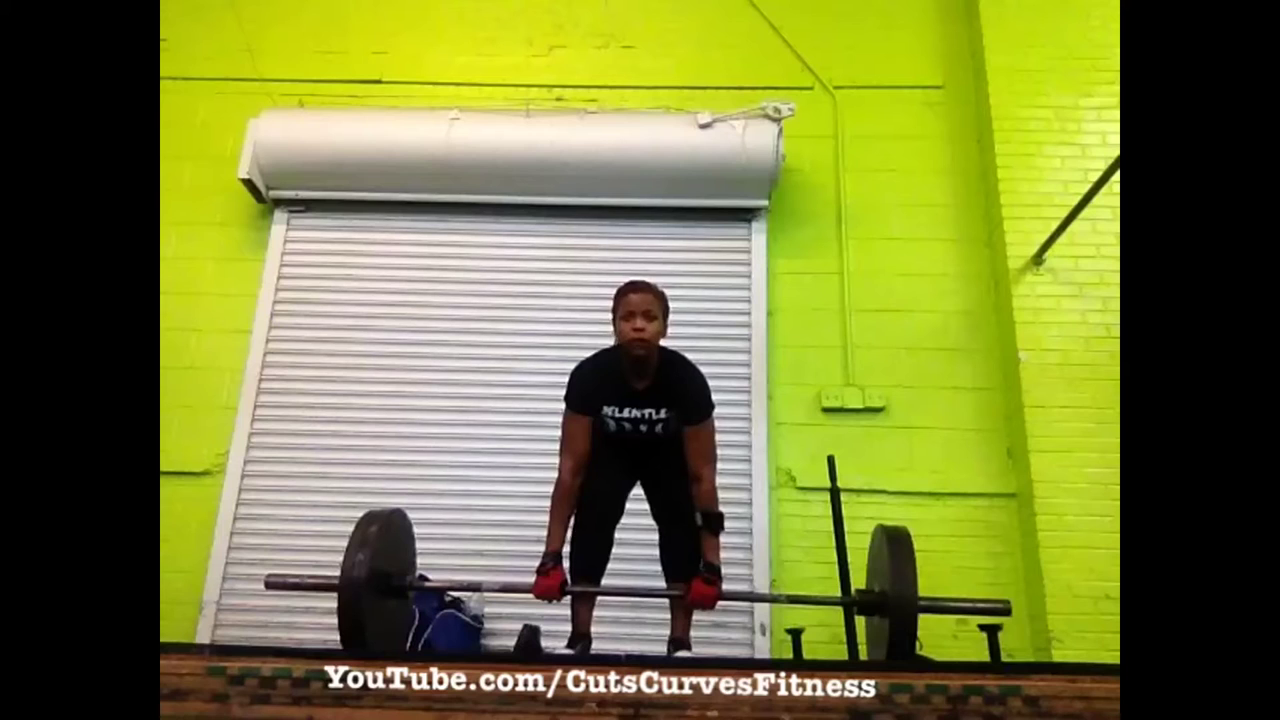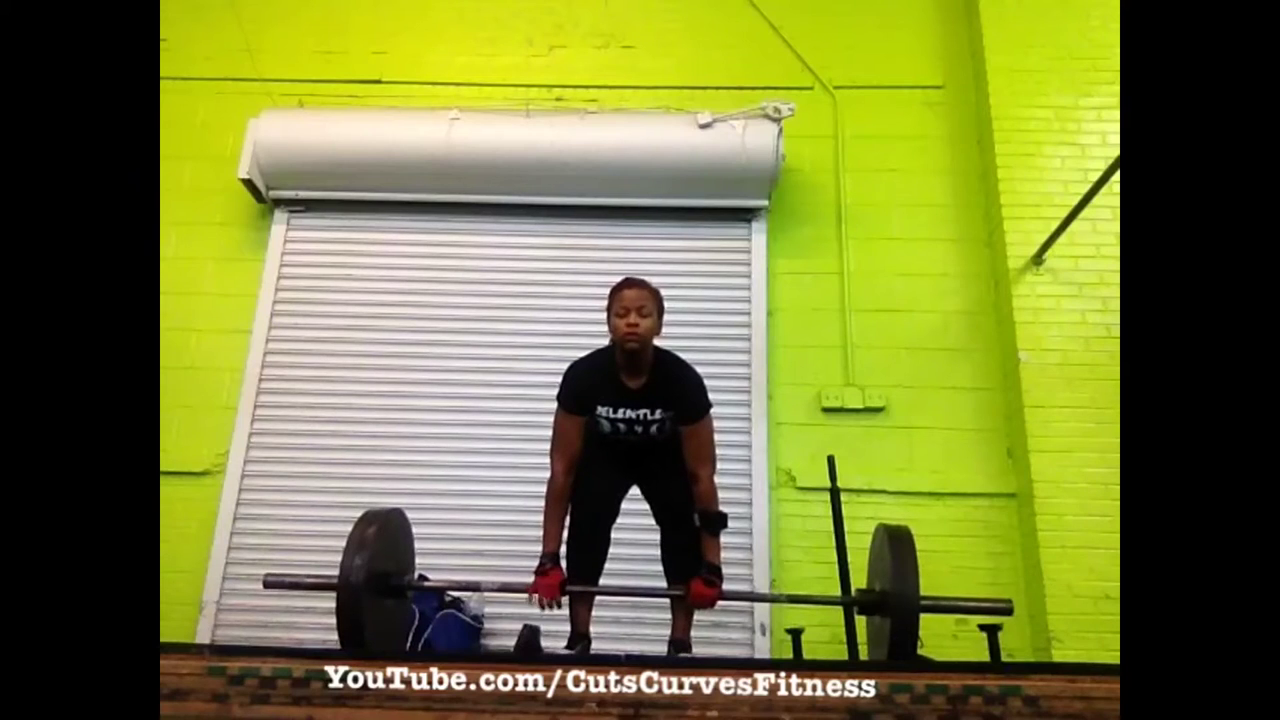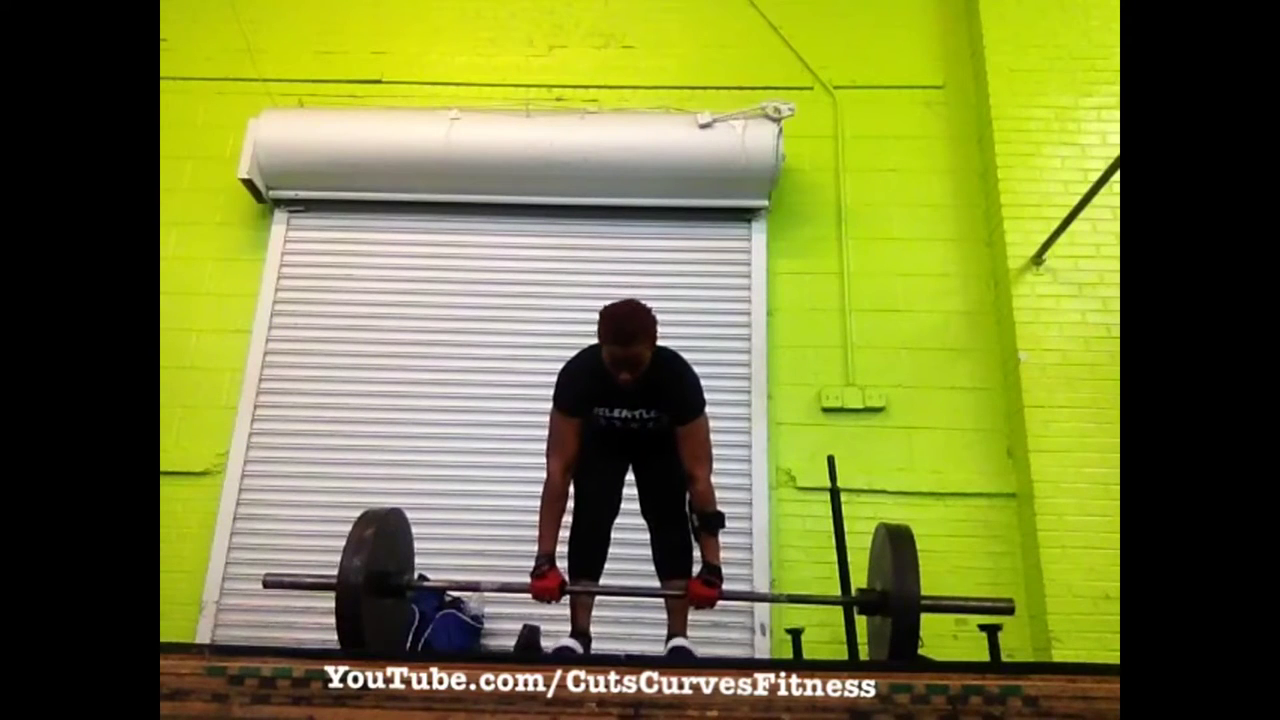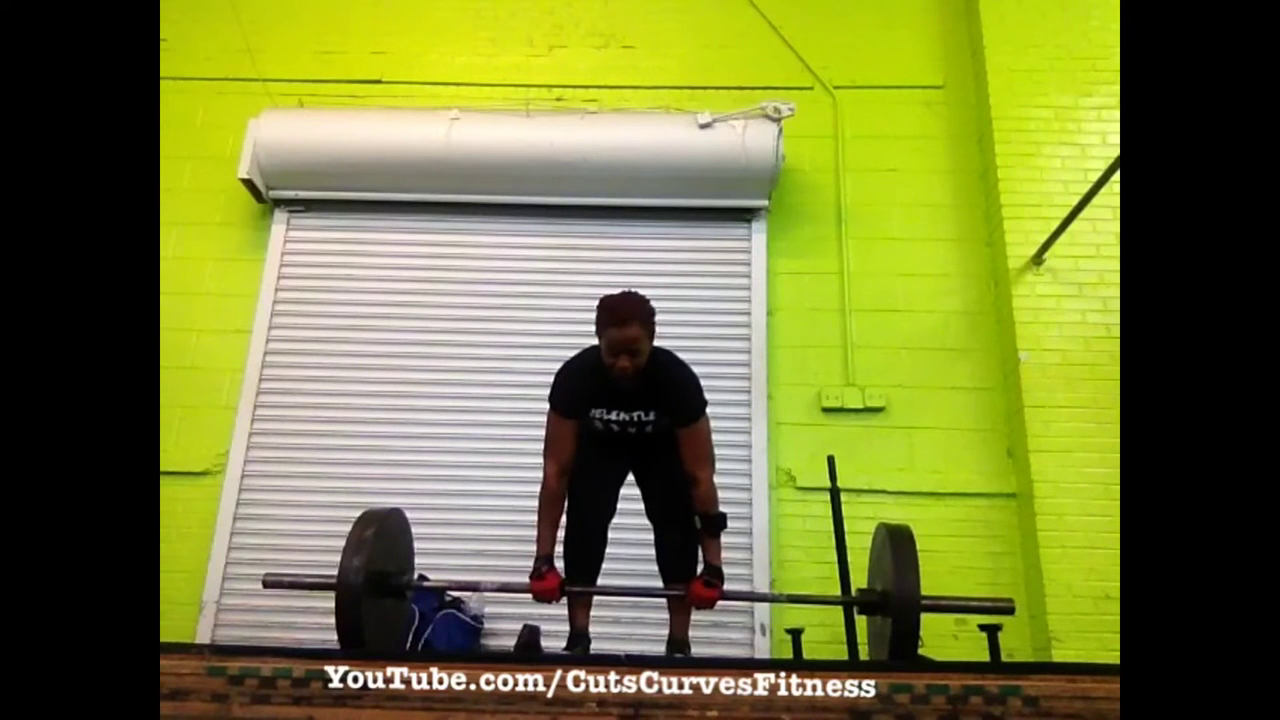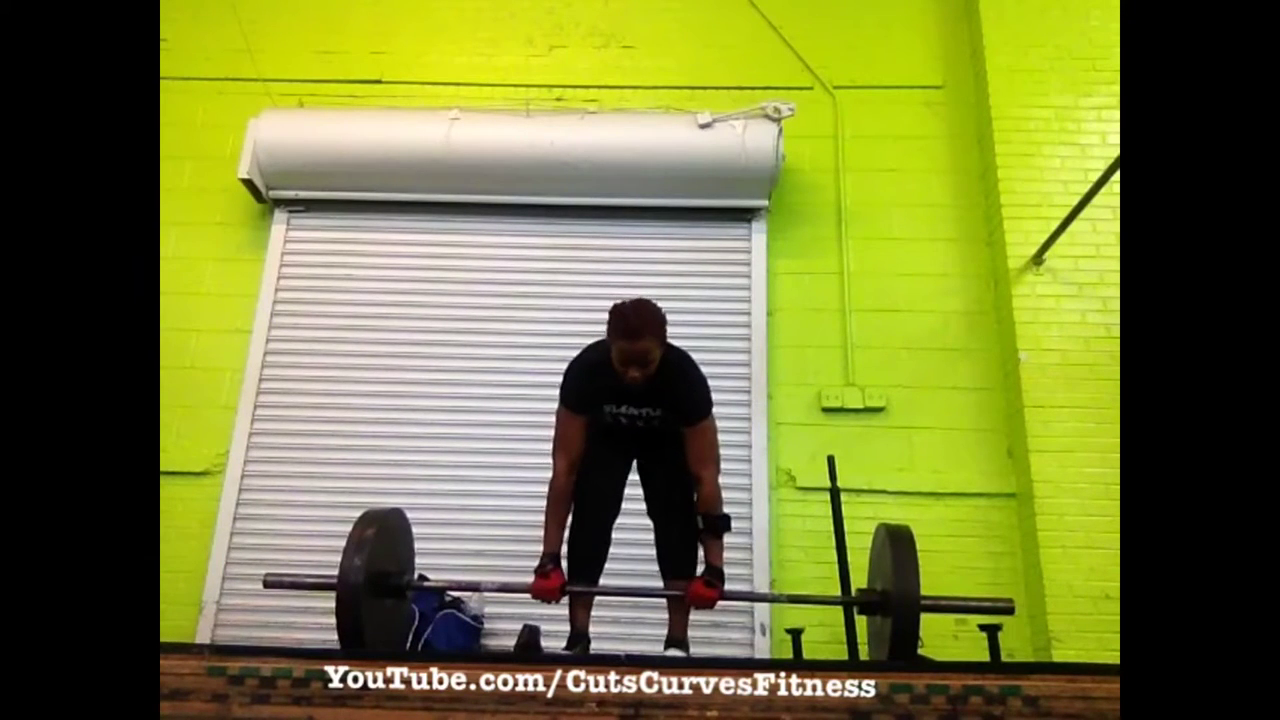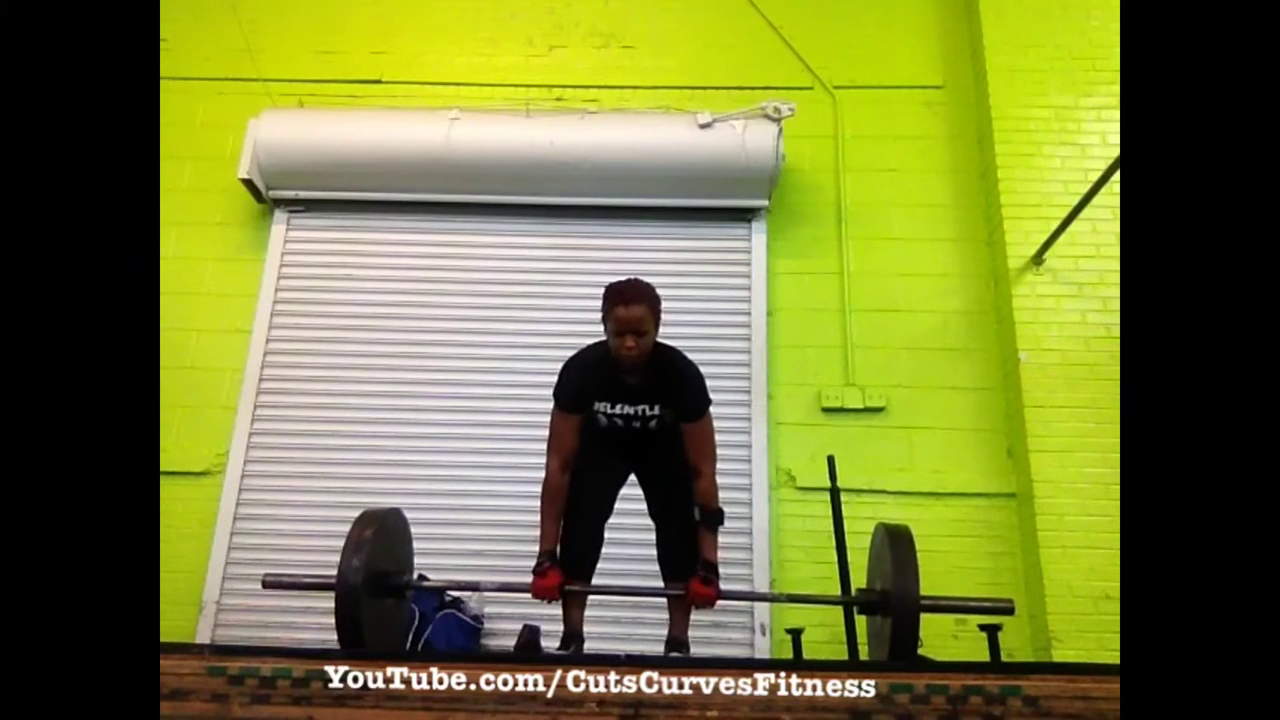
dt=0.7s
person 1, frame 1
left shoulder: (687, 380)
right shoulder: (589, 376)
left elbow: (702, 476)
right elbow: (571, 469)
left wrist: (710, 565)
right wrist: (551, 557)
left hip: (668, 456)
right hip: (609, 453)
left knee: (680, 523)
right knee: (593, 521)
left ankle: (680, 643)
right ankle: (578, 639)
person 1, frame 2
left shoulder: (682, 380)
right shoulder: (582, 376)
left elbow: (701, 475)
right elbow: (562, 468)
left wrist: (711, 566)
right wrist: (549, 559)
left hip: (664, 458)
right hip: (603, 456)
left knee: (682, 524)
right knee: (587, 522)
left ankle: (680, 644)
right ankle: (578, 641)
person 1, frame 3
left shoulder: (677, 376)
right shoulder: (578, 374)
left elbow: (697, 474)
right elbow: (559, 468)
left wrist: (711, 565)
right wrist: (545, 559)
left hip: (660, 444)
right hip: (600, 442)
left knee: (669, 518)
right knee: (591, 517)
left ankle: (677, 637)
right ankle: (578, 635)
person 1, frame 4
left shoulder: (677, 378)
right shoulder: (575, 376)
left elbow: (700, 476)
right elbow: (556, 471)
left wrist: (712, 566)
right wrist: (543, 560)
left hip: (661, 448)
right hip: (598, 446)
left knee: (676, 524)
right knee: (584, 521)
left ankle: (678, 645)
right ankle: (577, 640)
person 1, frame 5
left shoulder: (684, 374)
right shoulder: (585, 370)
left elbow: (705, 473)
right elbow: (565, 466)
left wrist: (713, 566)
right wrist: (549, 559)
left hip: (665, 438)
right hip: (605, 434)
left knee: (675, 517)
right knee: (591, 517)
left ankle: (677, 644)
right ankle: (577, 640)
person 1, frame 6
left shoulder: (682, 374)
right shoulder: (579, 371)
left elbow: (702, 471)
right elbow: (559, 465)
left wrist: (708, 563)
right wrist: (546, 556)
left hip: (663, 449)
right hip: (601, 446)
left knee: (678, 524)
right knee: (580, 520)
left ankle: (677, 644)
right ankle: (571, 640)
